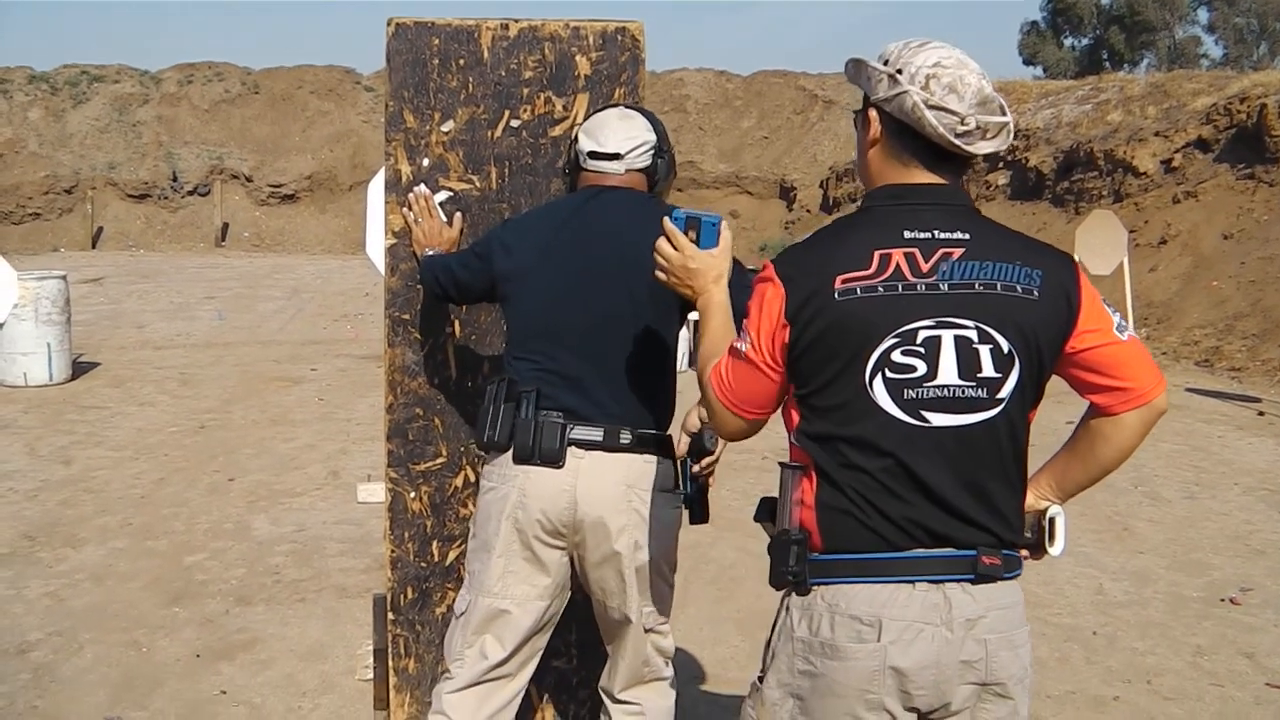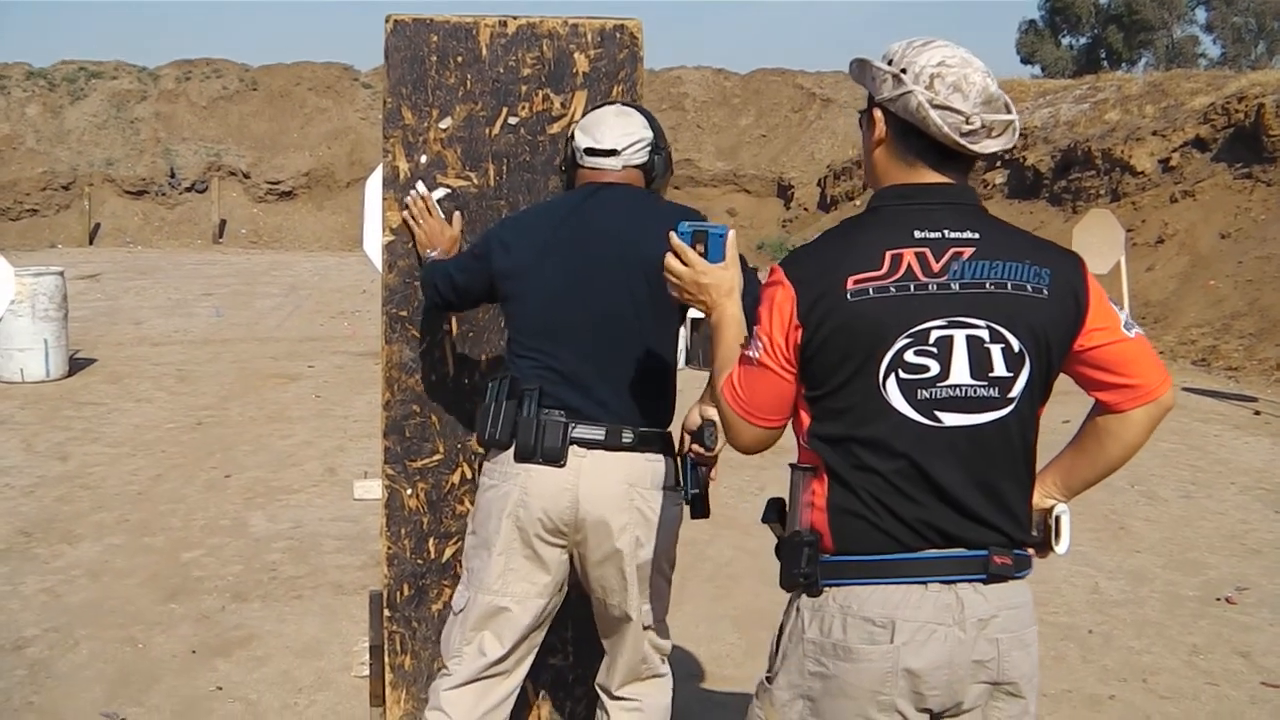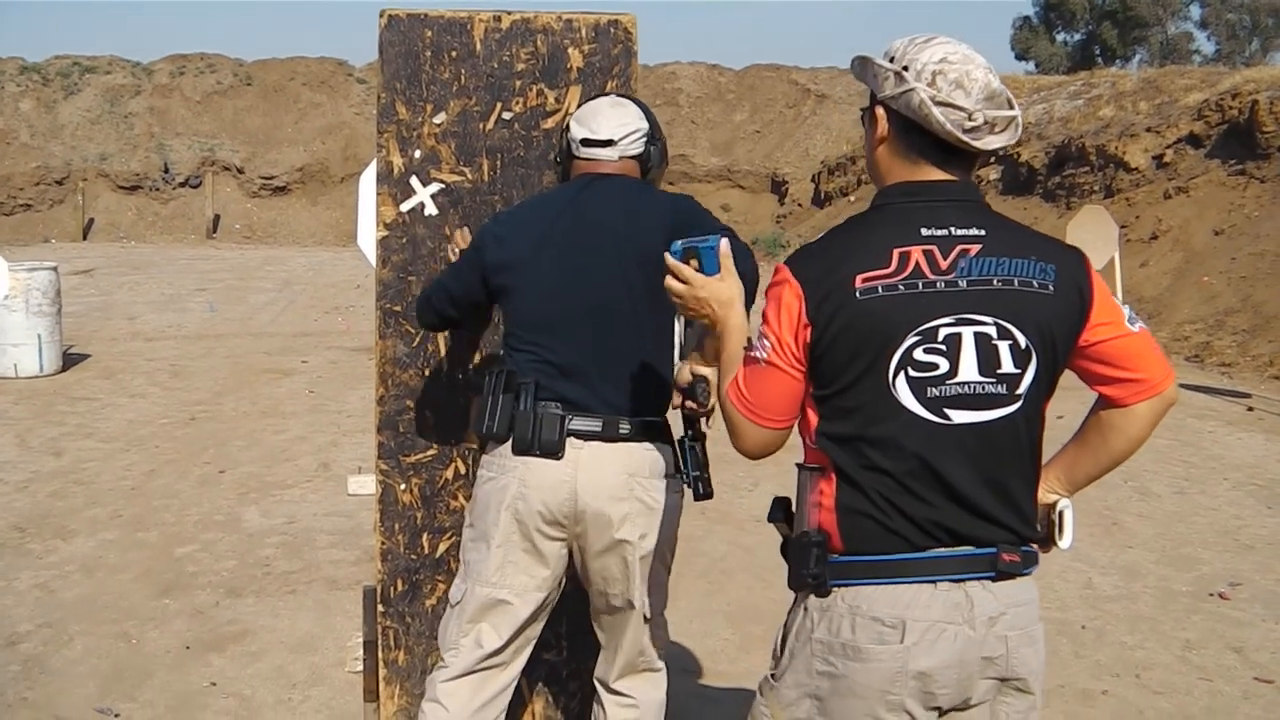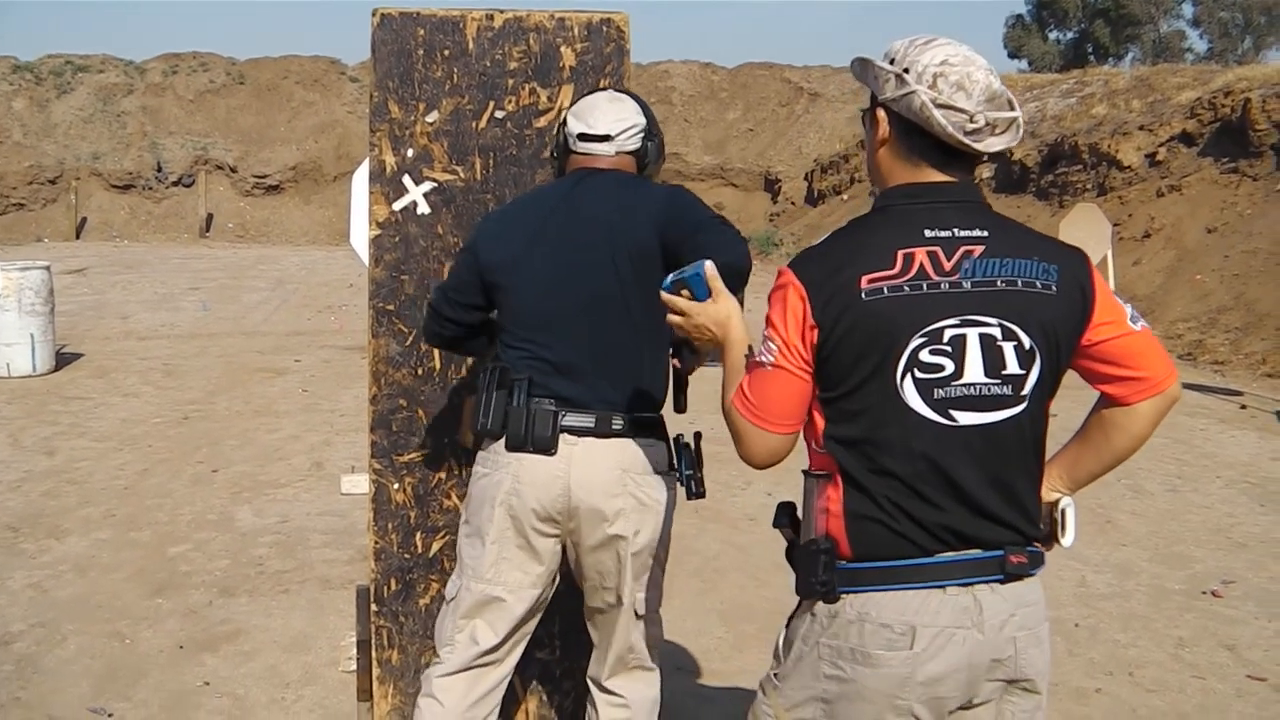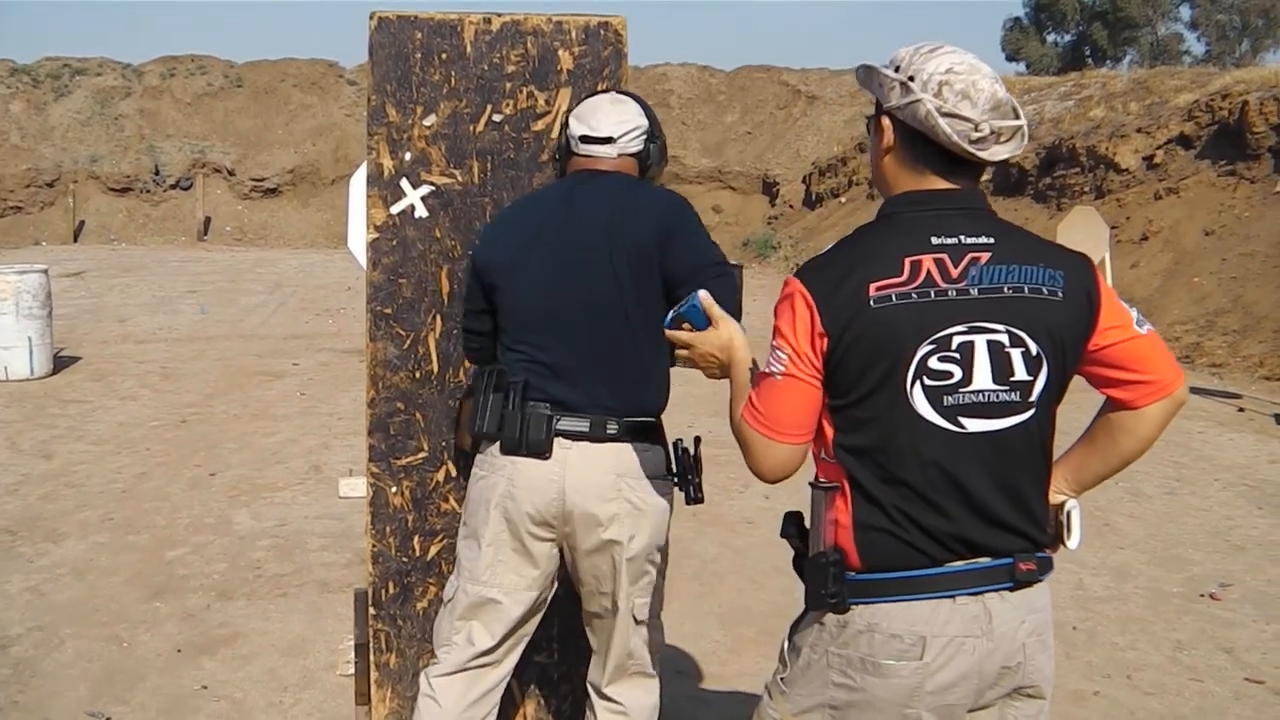
dt=0.1s
person 1, frame 1
left shoulder: (804, 272)
right shoulder: (1045, 274)
left elbow: (731, 416)
right elbow: (1141, 398)
left wrist: (709, 292)
left hip: (849, 614)
right hip: (989, 616)
person 1, frame 2
left shoulder: (813, 273)
right shoulder: (1053, 273)
left elbow: (747, 428)
right elbow: (1148, 395)
left wrist: (721, 305)
left hip: (859, 617)
right hip: (998, 616)
person 1, frame 3
left shoulder: (820, 271)
right shoulder: (1056, 268)
left elbow: (754, 434)
right elbow: (1151, 389)
left wrist: (727, 315)
left hip: (869, 613)
right hip: (1006, 612)
person 1, frame 4
left shoulder: (822, 275)
right shoulder: (1058, 269)
left elbow: (761, 444)
right elbow: (1154, 387)
left wrist: (728, 334)
left hip: (876, 620)
right hip: (1011, 613)
person 1, frame 5
left shoulder: (830, 281)
right shoulder: (1063, 275)
left elbow: (771, 456)
right elbow: (1160, 390)
left wrist: (734, 359)
left hip: (884, 625)
right hip: (1018, 620)
person 2, frame 1
left shoulder: (519, 233)
left elbow: (440, 284)
right elbow: (747, 315)
left wrist: (436, 252)
left hip: (527, 468)
right hip: (632, 476)
left knee: (479, 671)
person 2, frame 2
left shoulder: (518, 231)
right shoulder: (674, 228)
left elbow: (441, 291)
right elbow: (750, 311)
left wrist: (437, 256)
right wrist: (717, 402)
left hip: (528, 467)
right hip: (634, 475)
left knee: (477, 667)
person 2, frame 3
left shoulder: (511, 226)
right shoulder: (668, 215)
left elbow: (433, 312)
right elbow: (739, 277)
left wrist: (465, 267)
left hip: (526, 460)
right hip: (632, 466)
left knee: (474, 657)
right knee: (634, 666)
person 2, frame 4
left shoulder: (505, 223)
right shoulder: (664, 208)
left elbow: (445, 326)
right elbow: (732, 262)
left hip: (520, 456)
right hip: (626, 463)
left knee: (469, 653)
right knee: (627, 663)
person 2, frame 5
left shoulder: (509, 223)
right shoulder: (662, 212)
left elbow: (478, 344)
right elbow: (716, 304)
right wrist: (658, 323)
left hip: (517, 458)
right hip: (622, 467)
left knee: (468, 657)
right knee: (626, 669)
